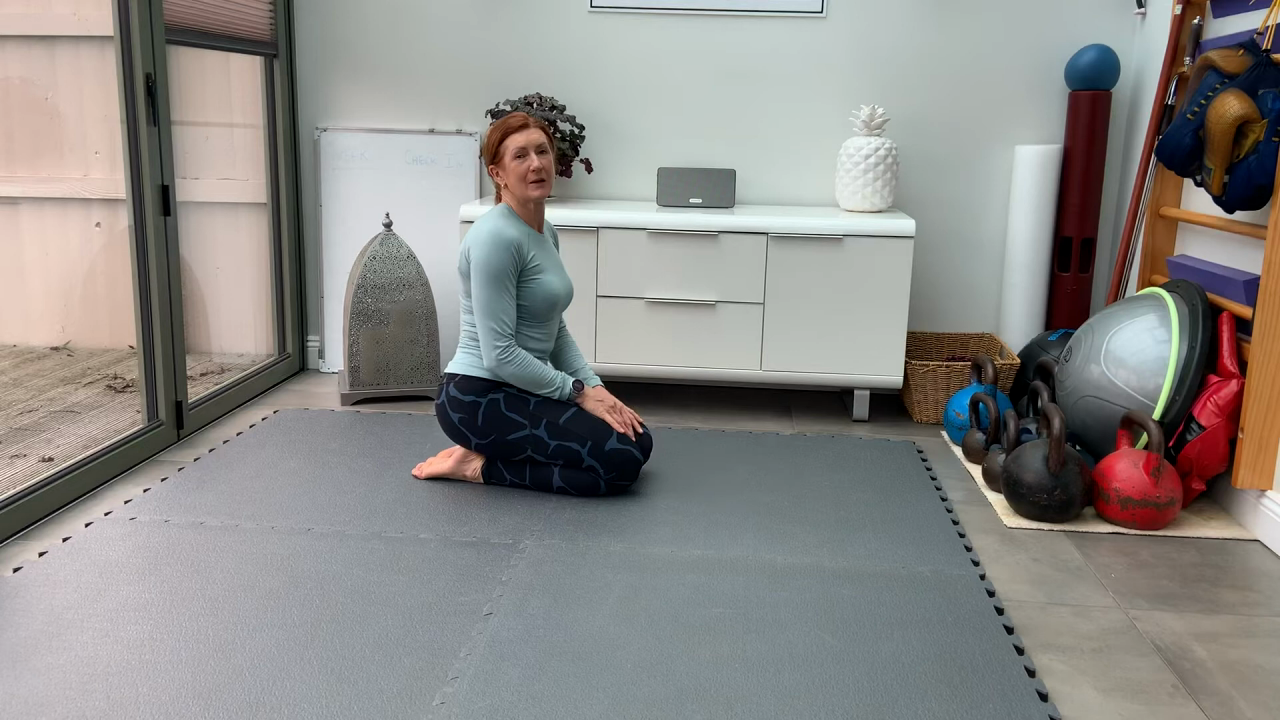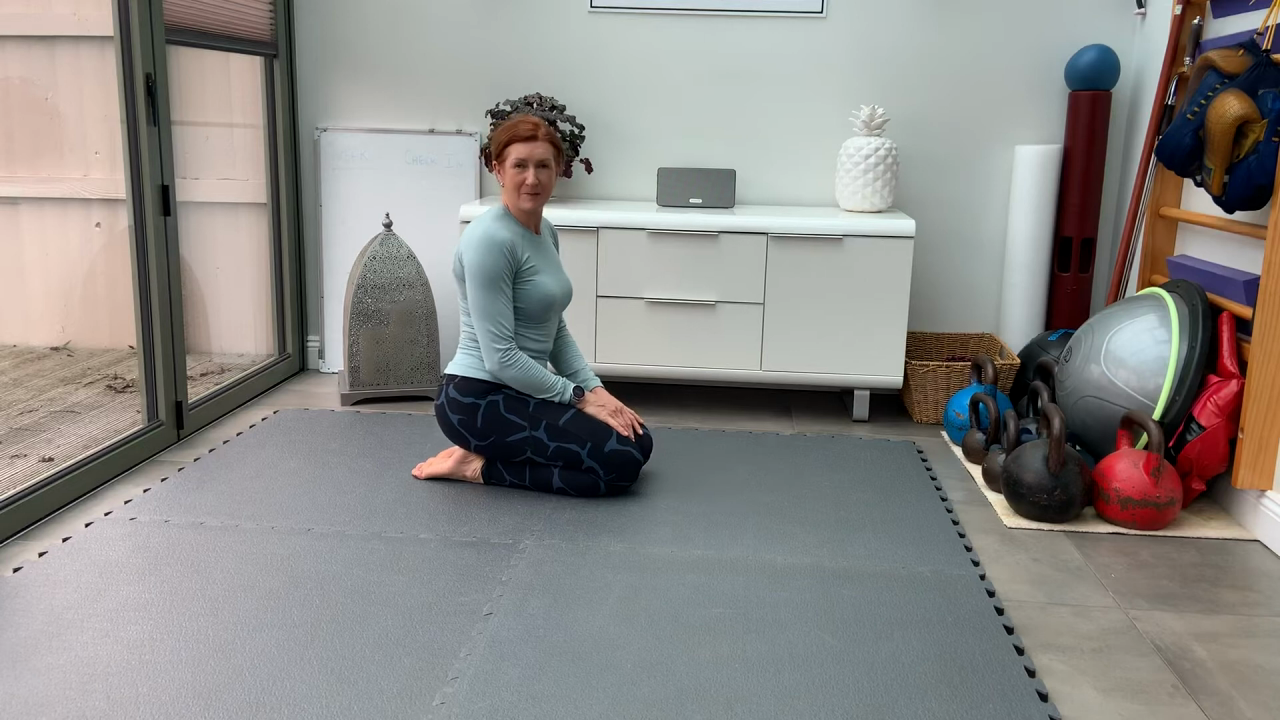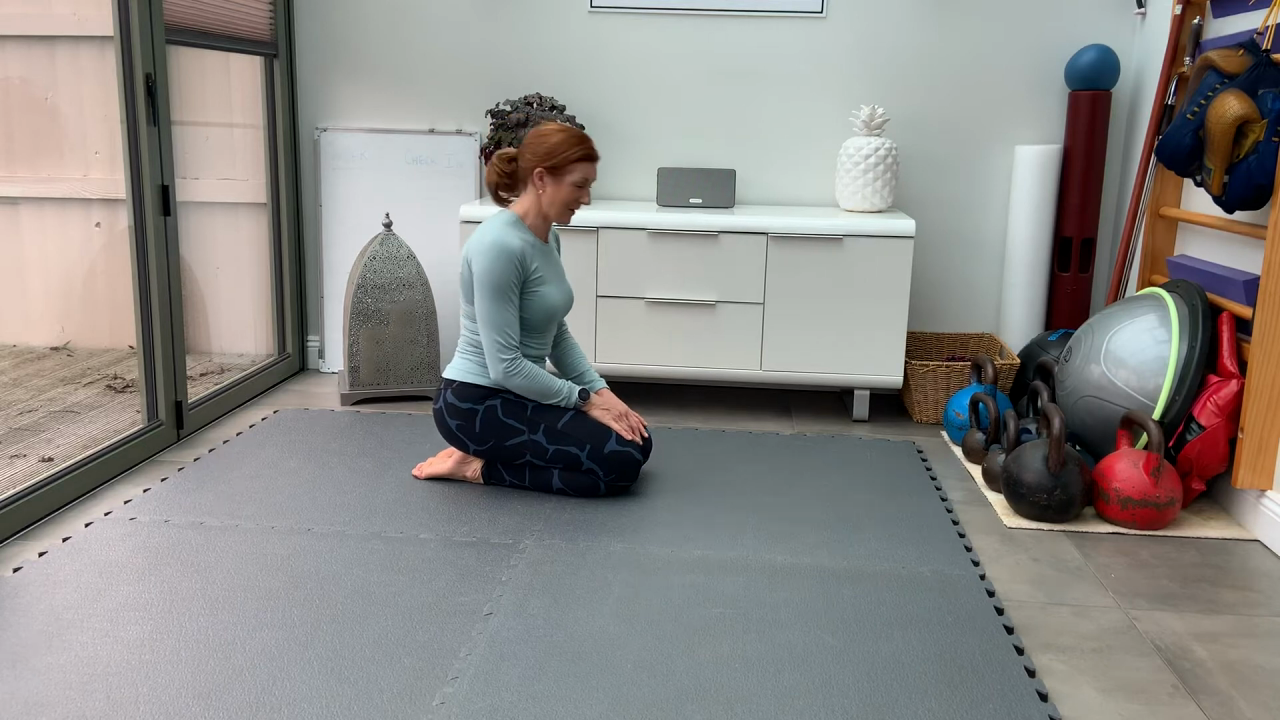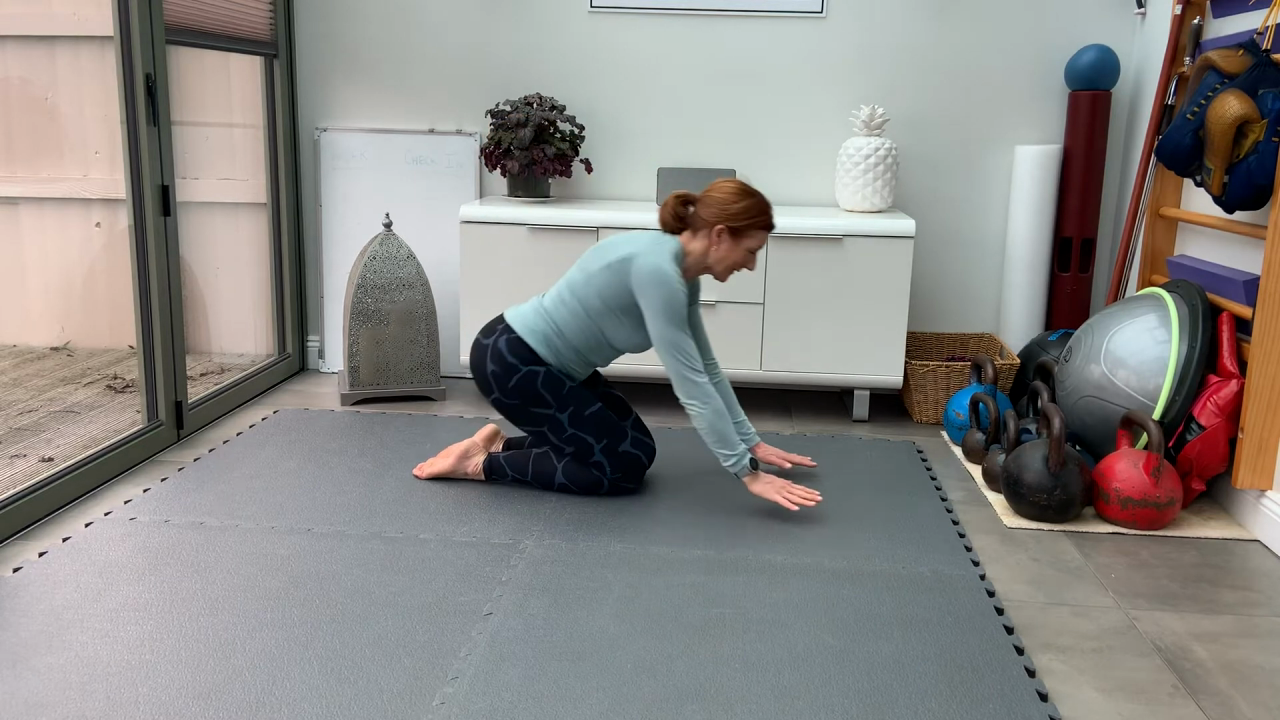
dt=0.7s
person 1, frame 1
left shoulder: (544, 231)
right shoulder: (496, 237)
left elbow: (555, 331)
right elbow: (499, 354)
left wrist: (594, 387)
right wrist: (577, 391)
left hip: (516, 392)
right hip: (479, 399)
left knee: (636, 443)
right knee: (619, 462)
left ankle: (487, 452)
right ankle: (479, 466)
person 1, frame 2
left shoulder: (544, 232)
right shoulder: (489, 239)
left elbow: (555, 331)
right elbow: (501, 357)
left wrist: (595, 389)
right wrist: (579, 396)
left hip: (517, 393)
right hip: (479, 400)
left knee: (637, 442)
right knee: (619, 462)
left ankle: (483, 453)
right ankle: (479, 465)
person 1, frame 3
left shoulder: (545, 238)
right shoulder: (500, 245)
left elbow: (557, 335)
right elbow: (505, 365)
left wrist: (599, 390)
right wrist: (582, 398)
left hip: (516, 395)
right hip: (478, 404)
left knee: (636, 443)
right knee: (619, 464)
left ankle: (486, 451)
right ankle: (479, 467)
person 1, frame 4
left shoulder: (681, 271)
right shoulder: (657, 269)
left elbow: (706, 369)
right elbow: (691, 385)
left wrist: (751, 443)
right wrist: (747, 472)
left hip: (546, 362)
right hip: (512, 360)
left knee: (637, 449)
right knee: (623, 468)
left ankle: (503, 444)
right ankle: (483, 464)
